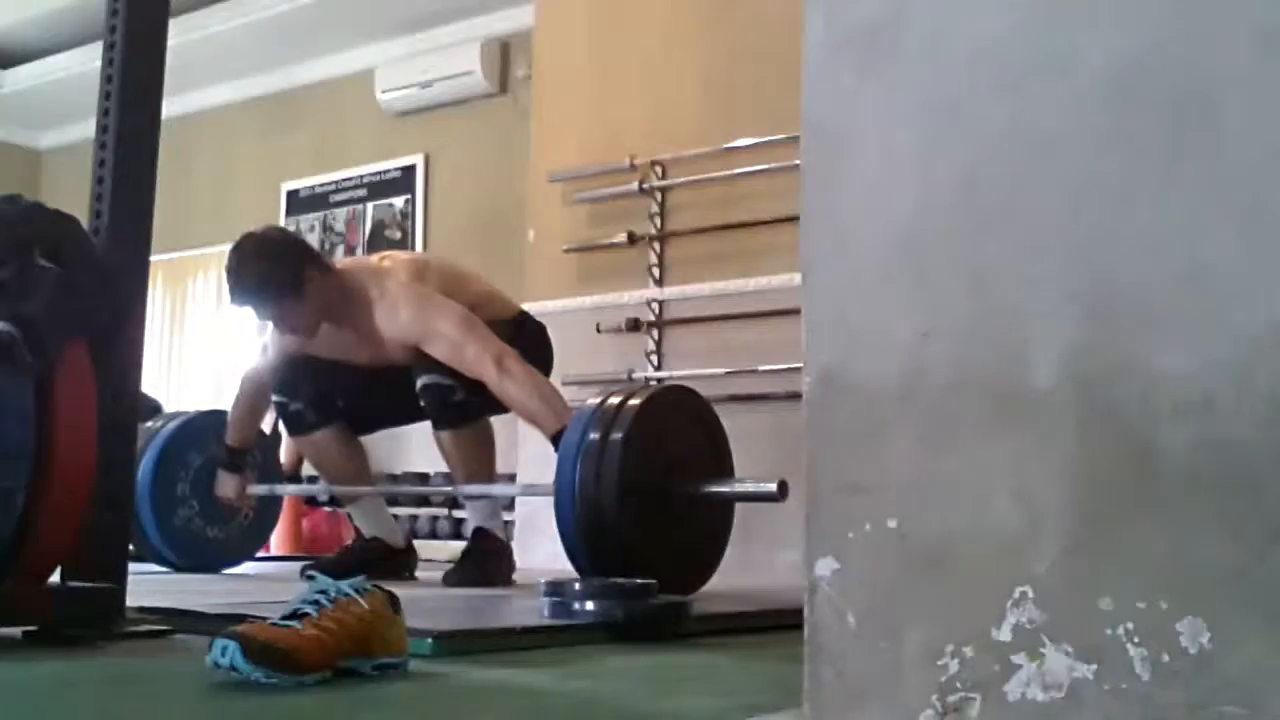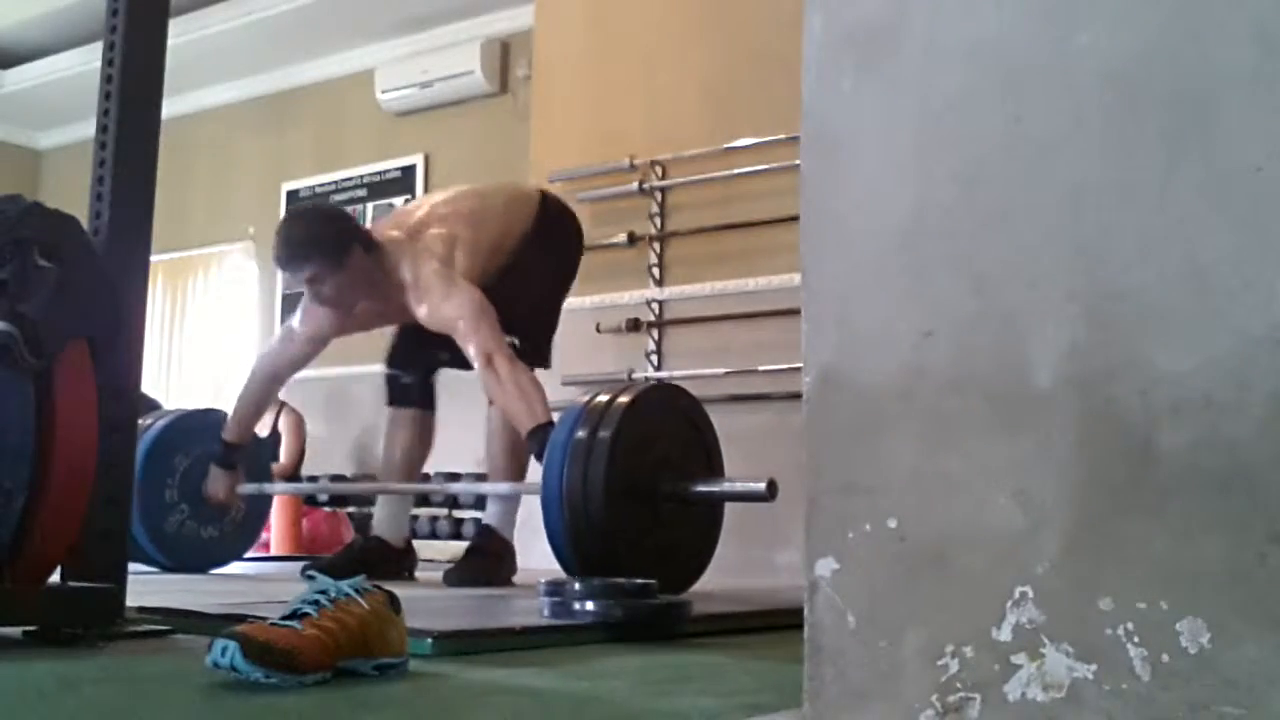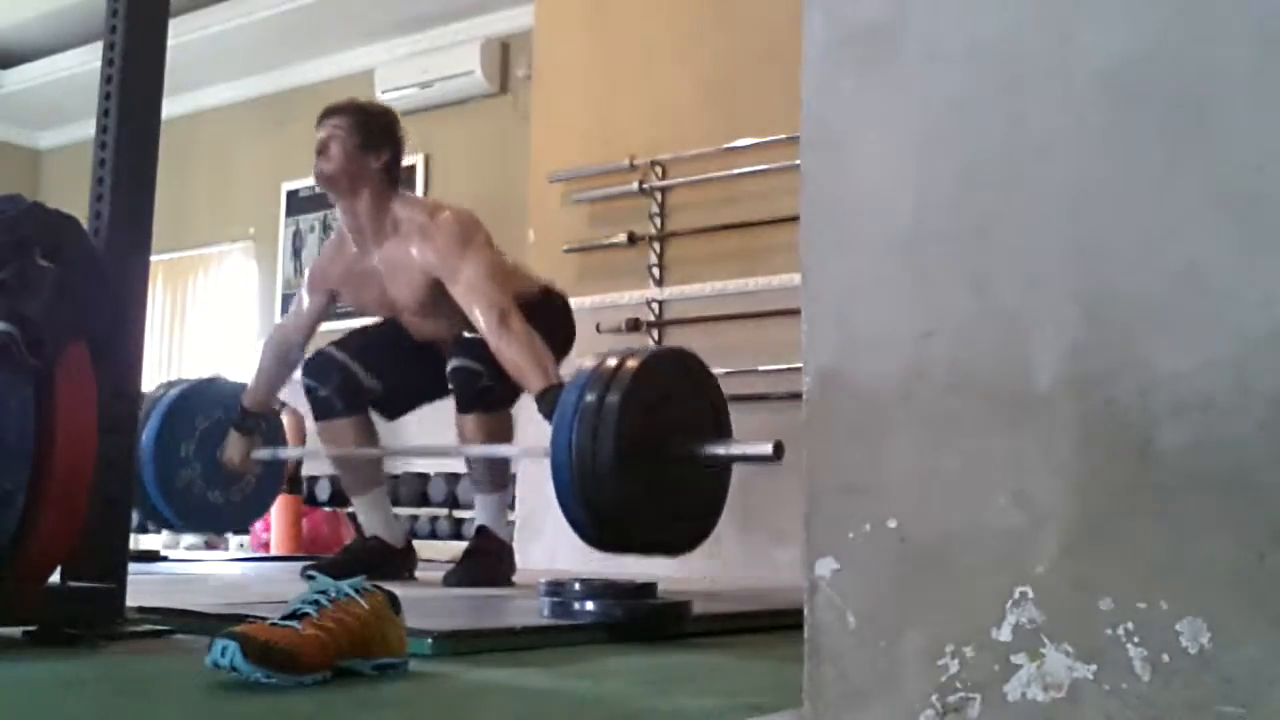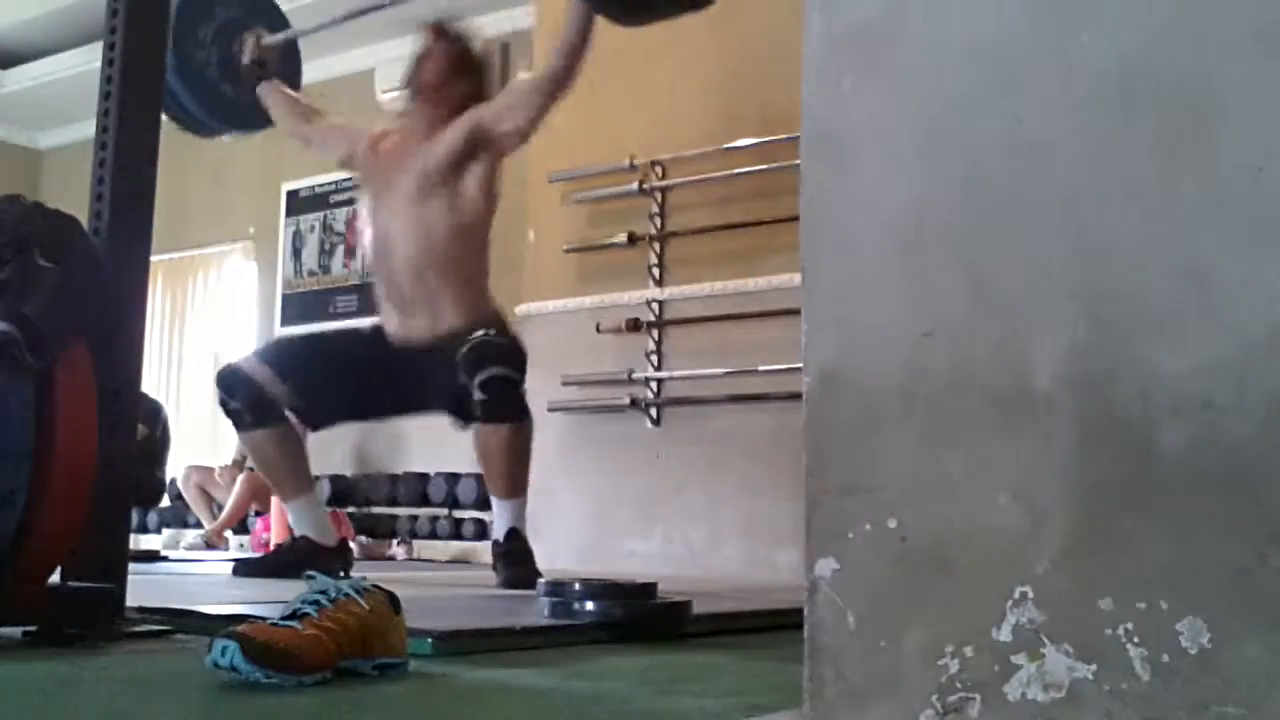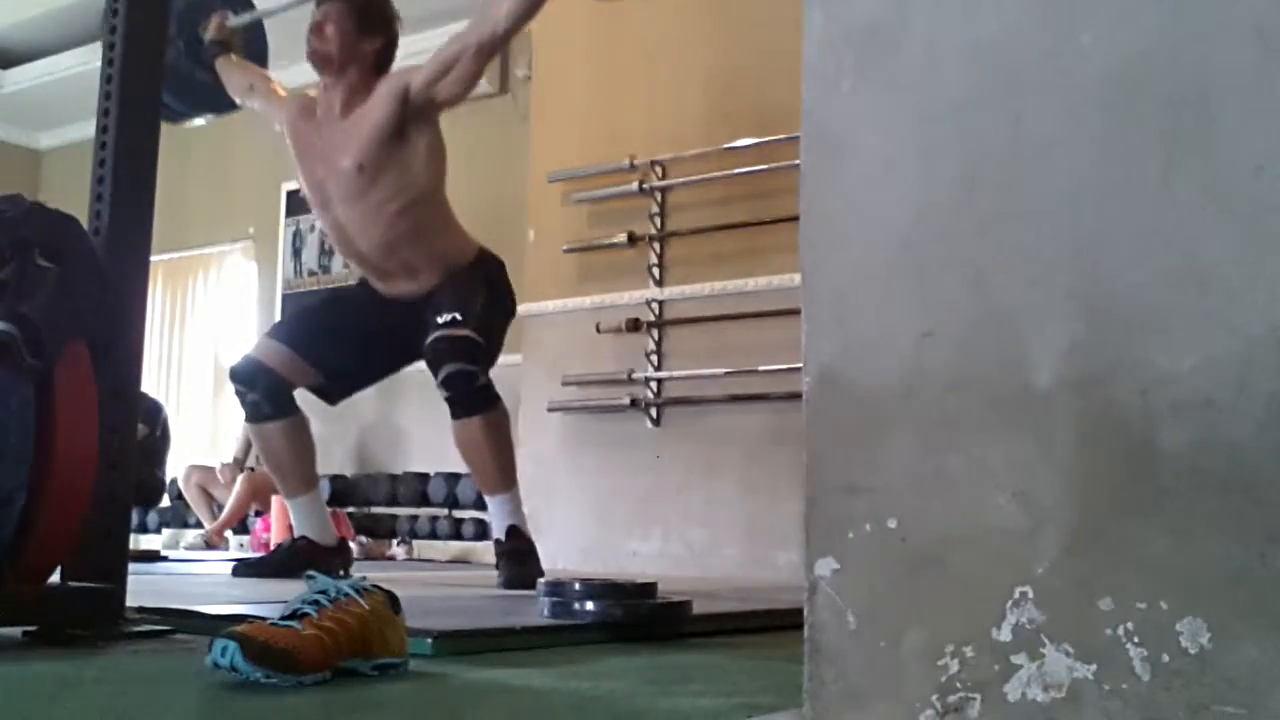
dt=1s
person 1, frame 1
left shoulder: (399, 305)
right shoulder: (298, 325)
left elbow: (500, 367)
right elbow: (256, 381)
right wrist: (232, 466)
left hip: (511, 344)
left knee: (439, 381)
right knee: (294, 395)
left ankle: (488, 538)
right ankle: (383, 541)
person 1, frame 2
left shoulder: (429, 282)
right shoulder: (330, 300)
left elbow: (495, 363)
right elbow: (272, 367)
left wrist: (548, 445)
right wrist: (226, 459)
left hip: (539, 234)
right hip: (488, 243)
left knee: (497, 364)
right knee: (408, 374)
left ankle: (496, 538)
right ankle: (388, 539)
person 1, frame 3
left shoulder: (436, 232)
right shoulder: (334, 259)
left elbow: (501, 324)
right elbow: (286, 338)
left wrist: (559, 410)
right wrist: (245, 424)
left hip: (531, 318)
left knee: (469, 362)
right knee: (325, 376)
left ankle: (493, 540)
right ankle: (385, 538)
person 1, frame 4
left shoulder: (475, 133)
right shoulder: (373, 146)
left elbow: (558, 67)
right elbow: (305, 120)
right wrist: (261, 73)
left hip: (457, 339)
right hip: (392, 347)
left knee: (492, 369)
right knee: (242, 382)
left ankle: (508, 537)
right ankle: (316, 539)
person 1, frame 5
left shoulder: (400, 99)
right shoulder: (296, 116)
right elbow: (250, 85)
left hip: (461, 283)
right hip: (381, 296)
left knee: (455, 365)
right knee: (259, 374)
left ankle: (511, 538)
right ankle: (317, 539)
